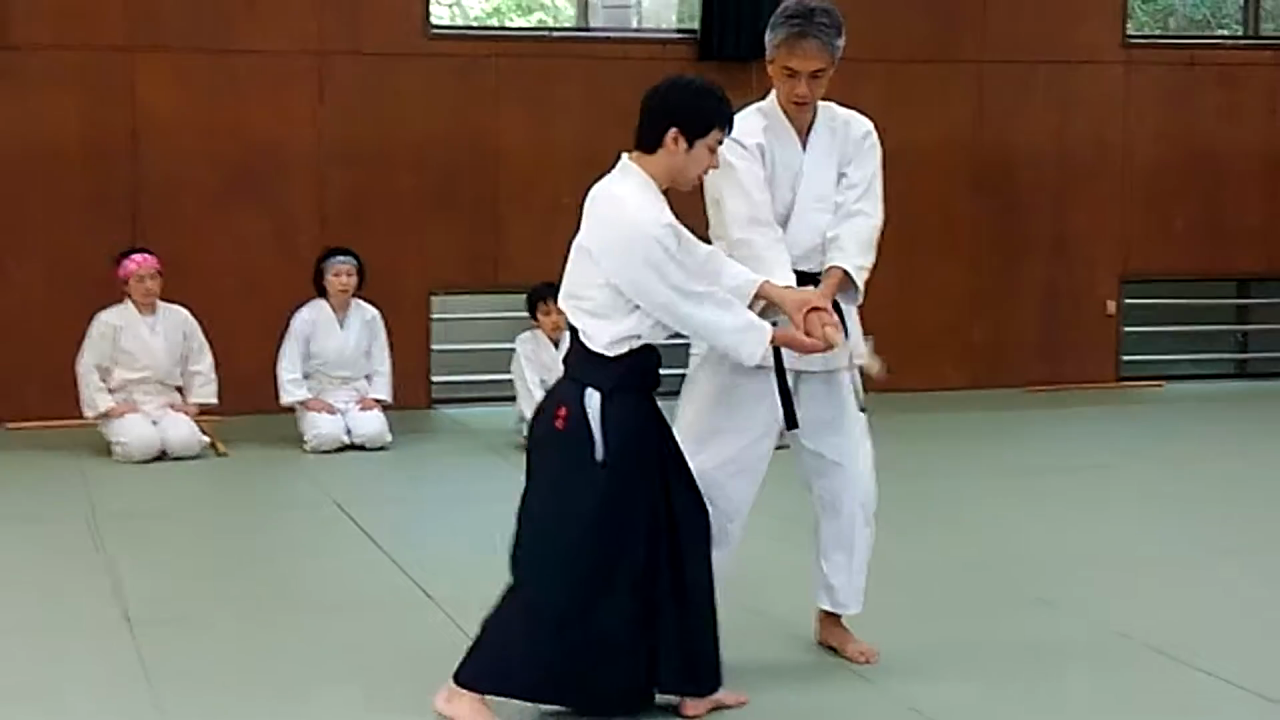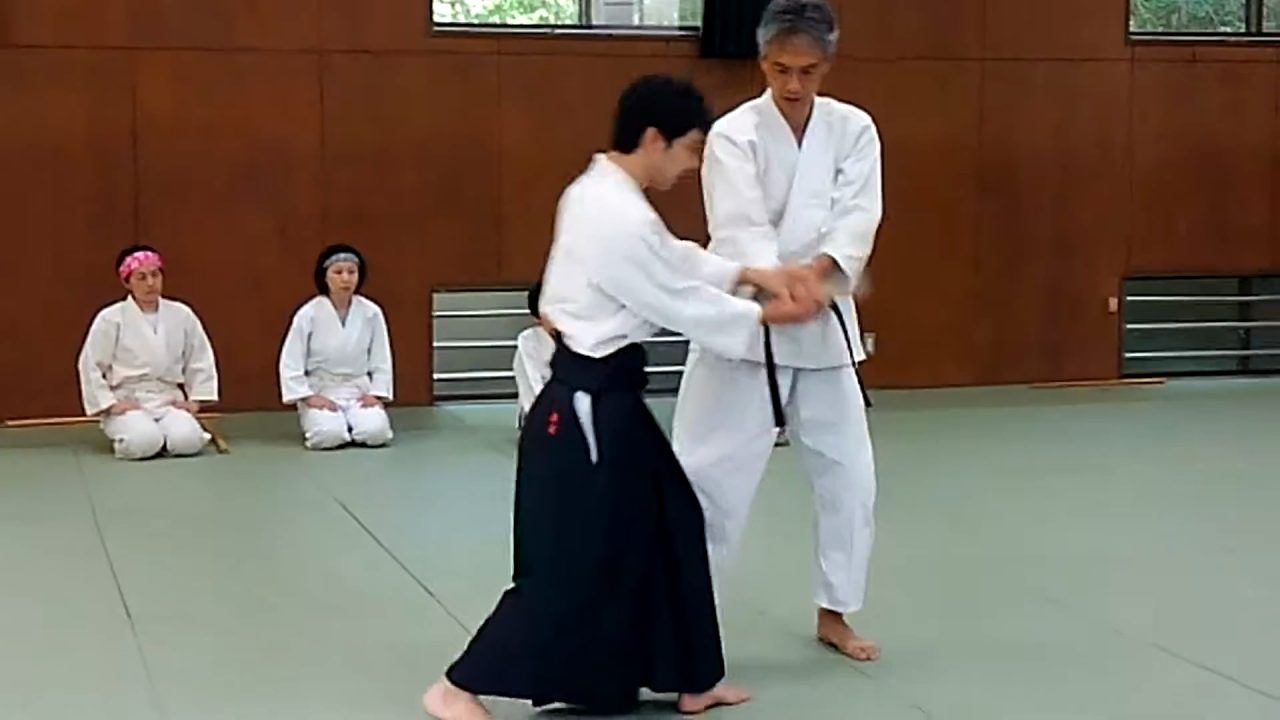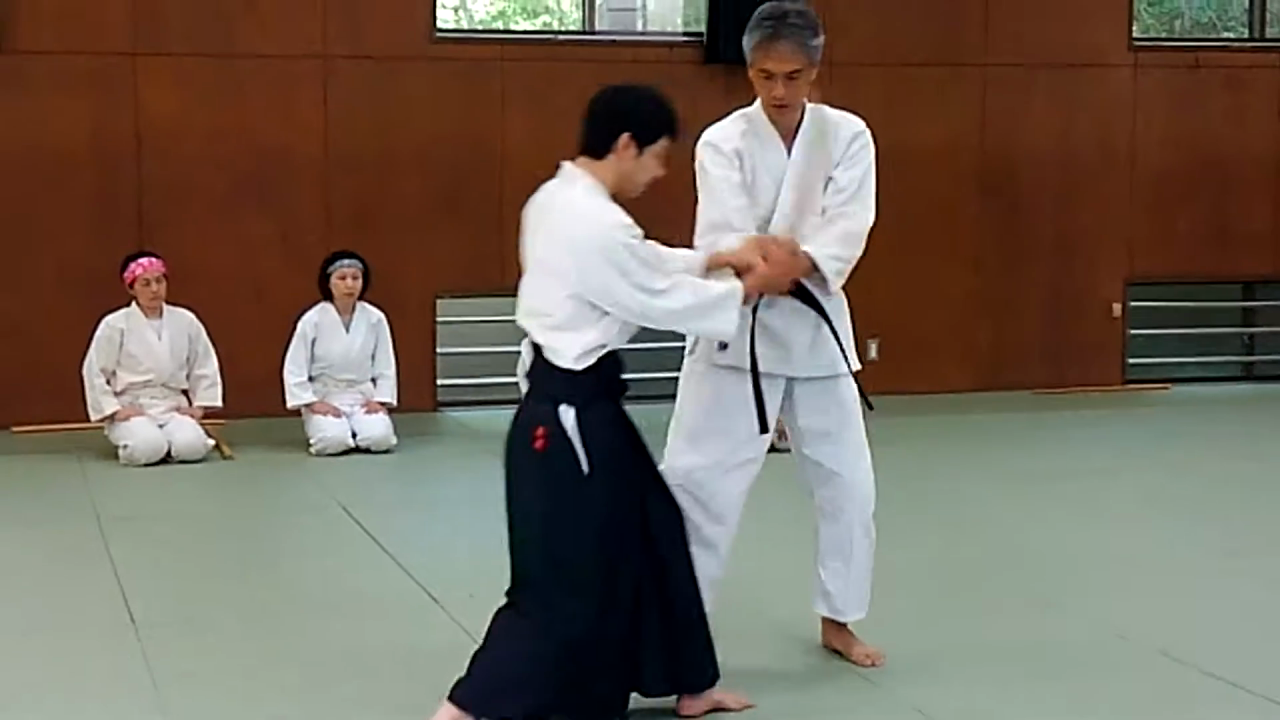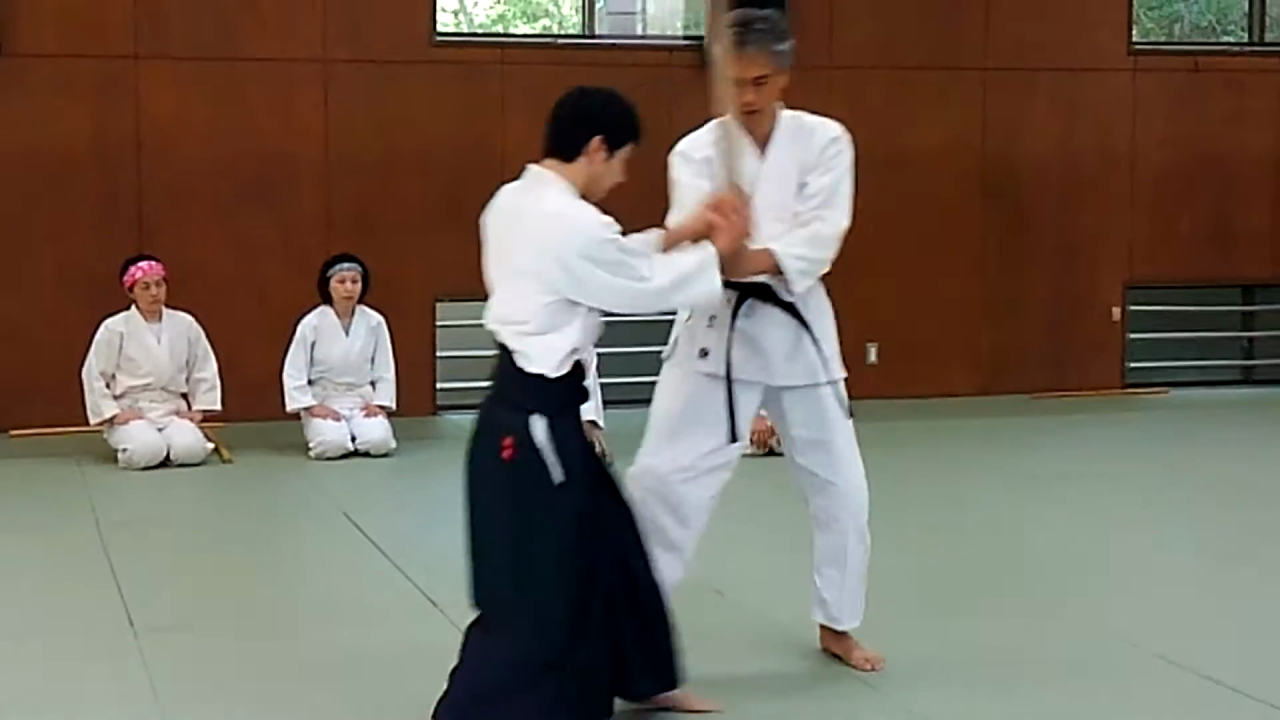
dt=0.1s
person 1, frame 1
left shoulder: (855, 134)
right shoulder: (739, 135)
left elbow: (857, 226)
right elbow: (748, 234)
left wrist: (826, 292)
left hip: (824, 313)
left knee: (849, 475)
right knee: (709, 471)
left ankle: (831, 618)
person 1, frame 2
left shoulder: (853, 129)
right shoulder: (732, 133)
left elbow: (856, 221)
right elbow: (738, 231)
left wrist: (816, 276)
left hip: (821, 314)
left knee: (848, 473)
right knee: (706, 469)
left ankle: (832, 615)
person 1, frame 3
left shoulder: (847, 134)
right shoulder: (722, 140)
left elbow: (849, 227)
right elbow: (717, 240)
left wrist: (800, 260)
left hip: (816, 319)
right hip: (737, 322)
left knee: (847, 478)
right knee: (696, 473)
left ankle: (838, 622)
person 1, frame 4
left shoulder: (825, 139)
right shoulder: (695, 151)
left elbow: (822, 232)
left wrist: (766, 258)
left hip: (798, 326)
right hip: (718, 328)
left knee: (841, 487)
right knee: (666, 476)
left ankle: (836, 627)
person 2, frame 1
left shoulder: (624, 194)
right shoulder: (637, 220)
left elbow: (693, 263)
right elbow: (695, 308)
left wrist: (777, 291)
right wrist: (775, 335)
left hip: (613, 397)
right hip: (597, 405)
left knee: (672, 530)
right knee: (570, 559)
person 2, frame 2
left shoulder: (599, 194)
right shoulder: (618, 220)
left elbow: (670, 260)
right elbow: (677, 303)
left wrist: (756, 275)
right wrist: (764, 315)
left hip: (600, 398)
right hip: (587, 407)
left knee: (665, 529)
right knee: (573, 563)
person 2, frame 3
left shoulder: (553, 200)
right shoulder: (595, 225)
left elbow: (641, 263)
right elbow: (664, 302)
left wrist: (725, 259)
right wrist: (747, 289)
left hip: (571, 405)
right hip: (568, 415)
left knee: (650, 538)
right knee: (568, 576)
person 2, frame 4
left shoulder: (511, 204)
right shoulder: (575, 225)
right elbow: (649, 287)
left wrist: (684, 232)
right wrist: (715, 253)
left hip: (526, 413)
right hip: (534, 425)
left knee: (603, 546)
right knee: (539, 586)
person 3, frame 1
left shoulder: (180, 317)
right shoulder: (108, 321)
left elbow: (200, 362)
right elbow: (89, 368)
left wrist: (194, 402)
right wrist: (108, 406)
left hip: (167, 403)
right hip: (126, 406)
left knee: (186, 444)
right knee: (143, 446)
left ankle: (160, 440)
right ankle: (122, 442)
person 3, frame 2
left shoulder: (182, 315)
right shoulder: (110, 319)
left elbow: (201, 359)
right elbow: (90, 365)
left wrist: (195, 399)
right wrist: (110, 404)
left hip: (169, 401)
right hip: (127, 403)
left knee: (187, 441)
right knee: (144, 443)
left ankle: (161, 437)
right ankle: (123, 439)
person 3, frame 3
left shoulder: (186, 321)
right shoulder: (114, 325)
left elbow: (205, 366)
right elbow: (94, 371)
left wrist: (199, 405)
right wrist: (114, 410)
left hip: (173, 407)
right hip: (131, 408)
left knee: (191, 448)
right knee: (148, 448)
left ankle: (163, 442)
right ankle: (128, 444)
person 3, frame 4
left shoulder: (185, 324)
right shoulder: (114, 328)
left elbow: (204, 369)
right elbow: (93, 374)
left wrist: (199, 409)
right wrist: (113, 413)
left hip: (173, 410)
right hip: (130, 412)
left knee: (190, 451)
right knee: (148, 451)
left ankle: (165, 444)
right ankle: (127, 448)
person 4, frame 1
left shoulder: (370, 315)
right shoulder: (306, 317)
left elbow: (380, 362)
right elbow: (289, 365)
left wrist: (375, 396)
right wrist: (306, 399)
left hip: (357, 393)
right hip: (318, 395)
left knee: (375, 435)
right knee: (327, 439)
left ankle: (348, 430)
right ankle: (311, 427)
person 4, frame 2
left shoulder: (371, 312)
right shoulder: (308, 314)
left elbow: (381, 359)
right elbow: (290, 362)
left wrist: (376, 394)
right wrist: (308, 396)
left hip: (359, 390)
right hip: (320, 392)
left knee: (376, 432)
right knee: (329, 435)
left ankle: (350, 428)
right ankle: (312, 424)
person 4, frame 3
left shoulder: (375, 318)
right shoulder: (312, 320)
left elbow: (385, 365)
right elbow: (294, 368)
left wrist: (380, 399)
right wrist: (312, 402)
left hip: (363, 396)
right hip: (324, 398)
left knee: (380, 438)
right knee: (333, 442)
left ankle: (352, 431)
person 4, frame 4
left shoulder: (375, 322)
right shoulder: (311, 323)
left elbow: (385, 368)
right elbow: (293, 372)
left wrist: (380, 403)
right wrist: (311, 406)
left hip: (362, 400)
right hip: (323, 401)
left knee: (379, 442)
right knee: (333, 445)
left ankle: (353, 434)
